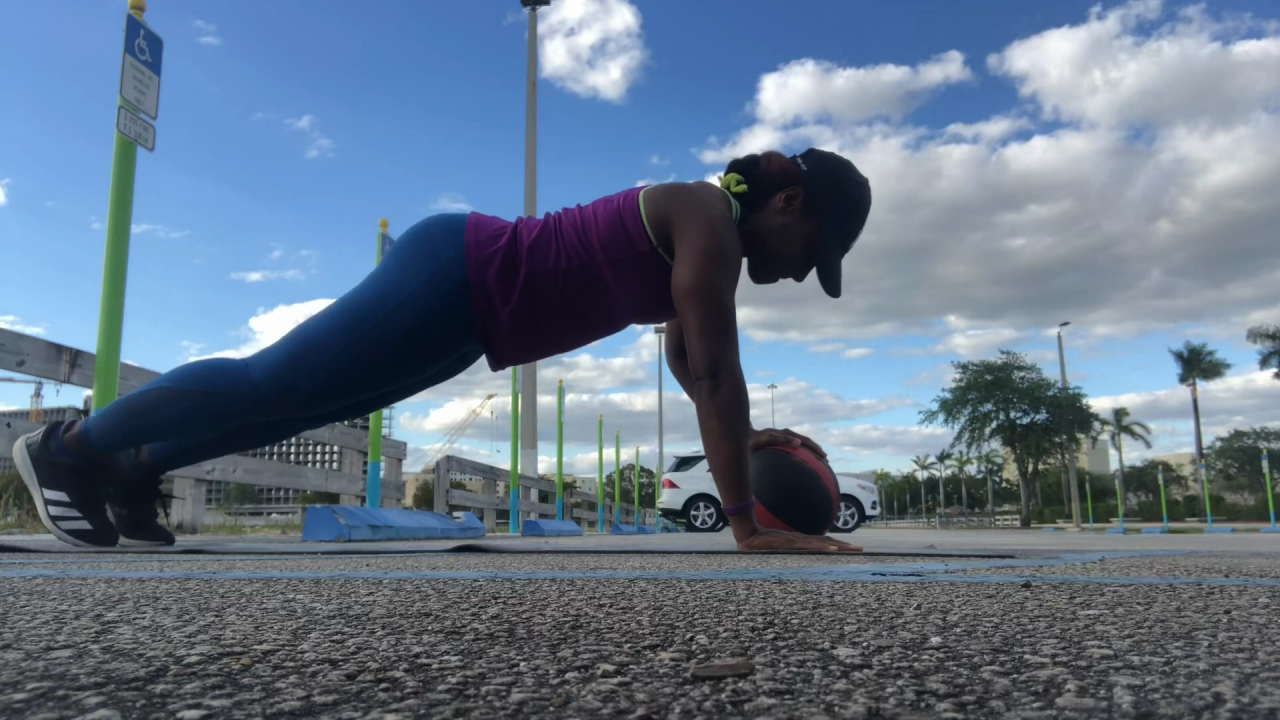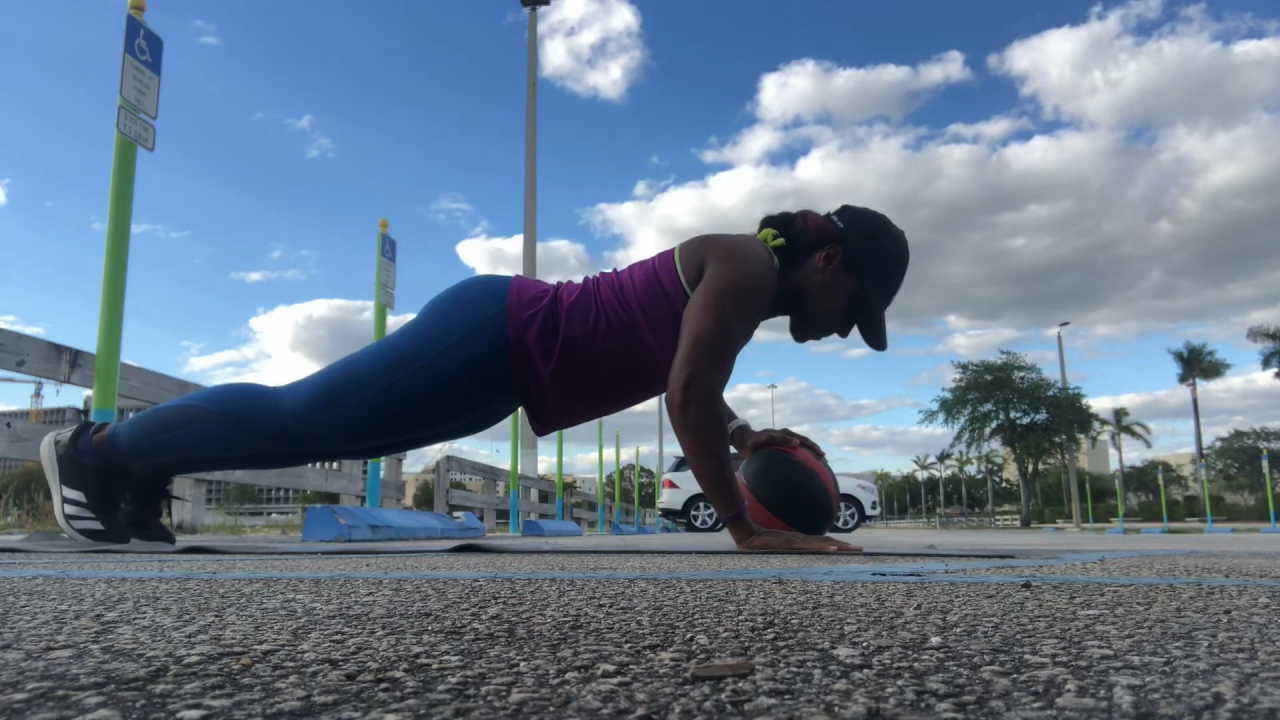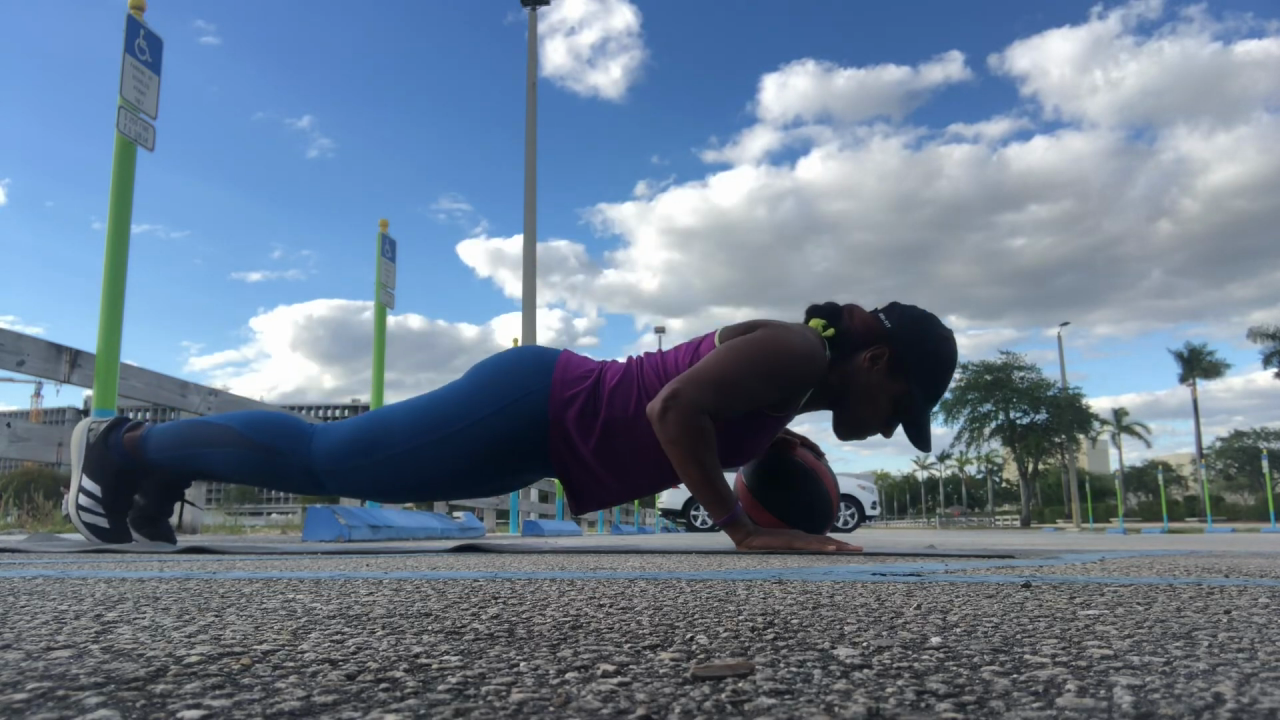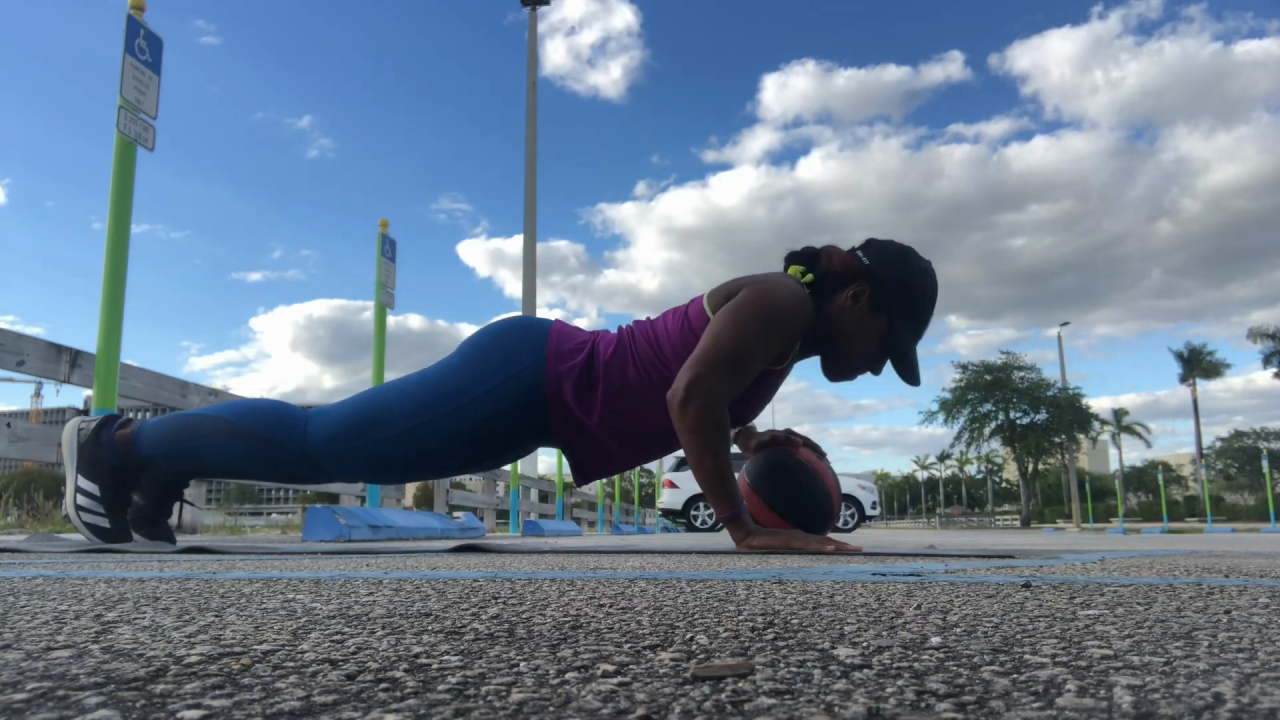
dt=0.4s
person 1, frame 1
left shoulder: (707, 236)
right shoulder: (712, 220)
left elbow: (685, 359)
right elbow: (715, 371)
left wrist: (742, 437)
right wrist: (747, 524)
left hip: (466, 307)
right hip: (454, 278)
left knee: (301, 402)
right knee: (269, 386)
left ankle: (137, 474)
right ankle: (68, 447)
person 1, frame 2
left shoulder: (747, 287)
right shoulder: (752, 268)
left elbow: (688, 378)
right elbow: (686, 392)
left wrist: (742, 436)
right wrist: (744, 527)
left hip: (506, 357)
right hip: (492, 342)
left knee: (309, 427)
right knee: (292, 420)
left ankle: (146, 474)
right ankle: (96, 450)
person 1, frame 3
left shoulder: (791, 372)
right shoulder: (800, 357)
right elbow: (672, 407)
left wrist: (756, 441)
right wrist: (742, 529)
left hip: (548, 411)
right hip: (530, 412)
left knee: (330, 455)
right knee: (318, 456)
left ankle: (160, 471)
right ankle: (124, 445)
person 1, frame 4
left shoulder: (782, 330)
right shoulder: (782, 303)
right elbow: (686, 402)
left wrist: (750, 436)
right wrist: (742, 527)
left hip: (542, 390)
right hip: (524, 383)
left knee: (328, 446)
right knee: (315, 438)
left ankle: (160, 468)
right ankle: (115, 443)
